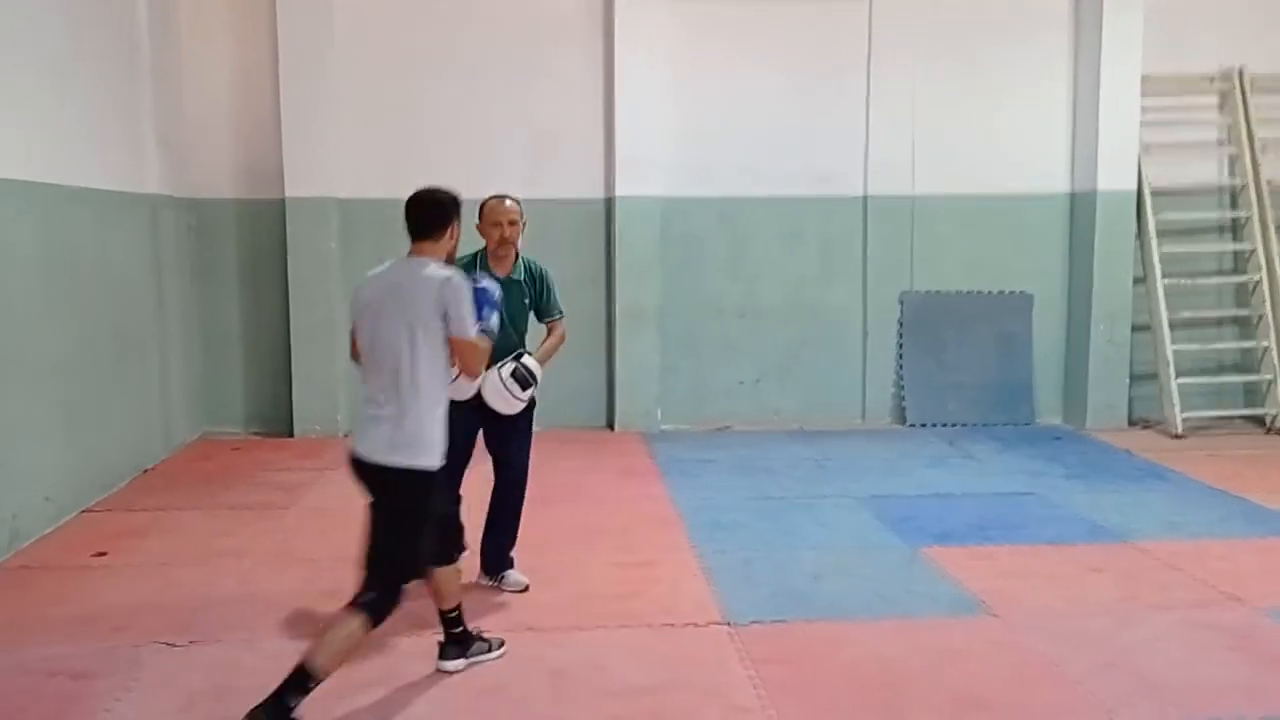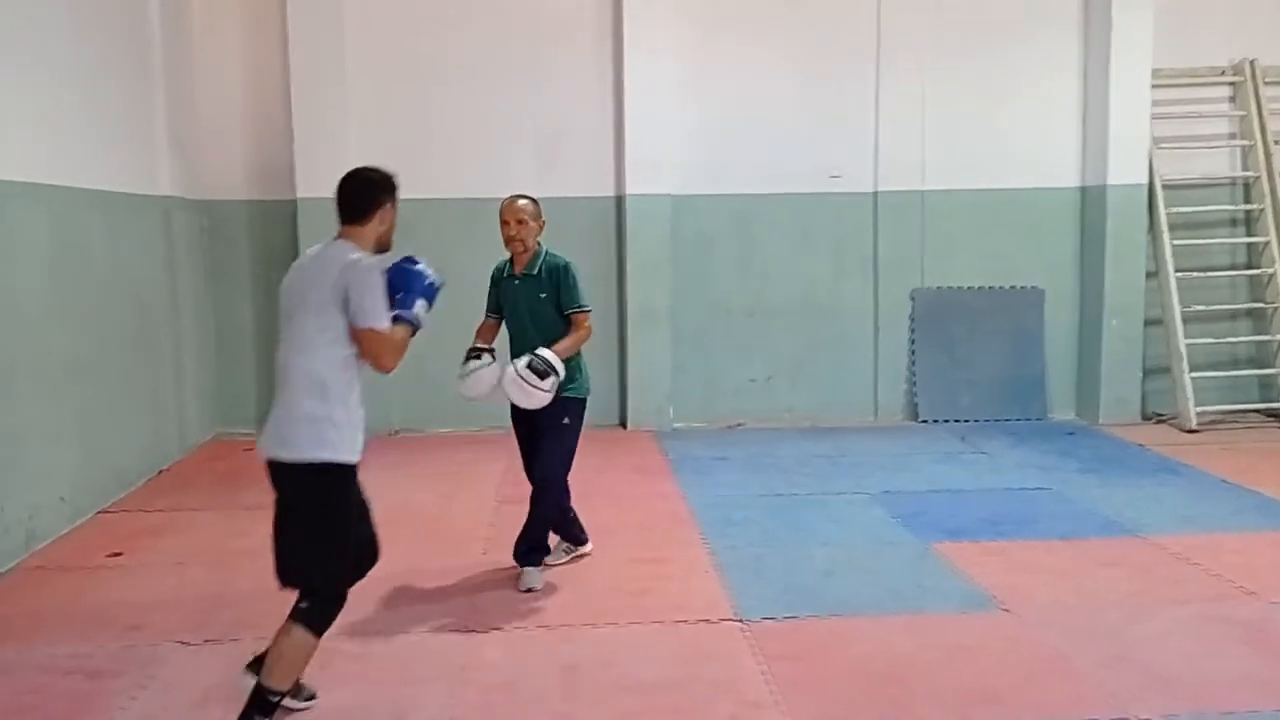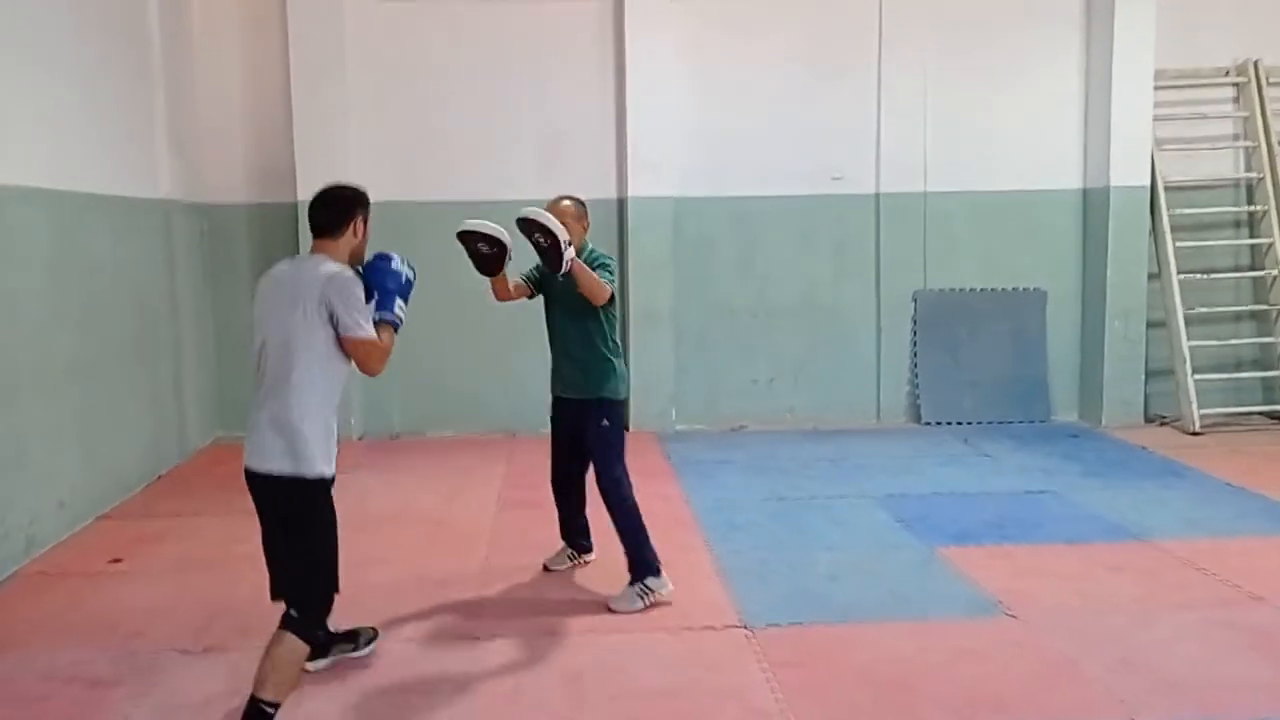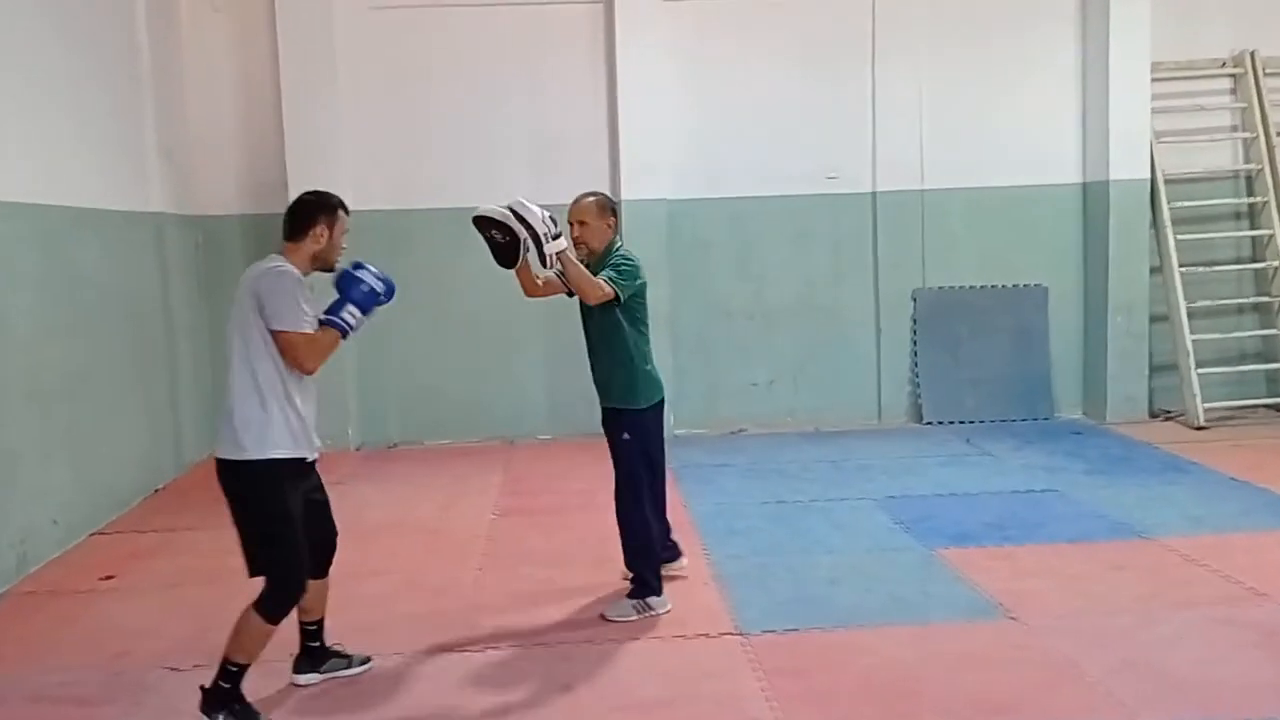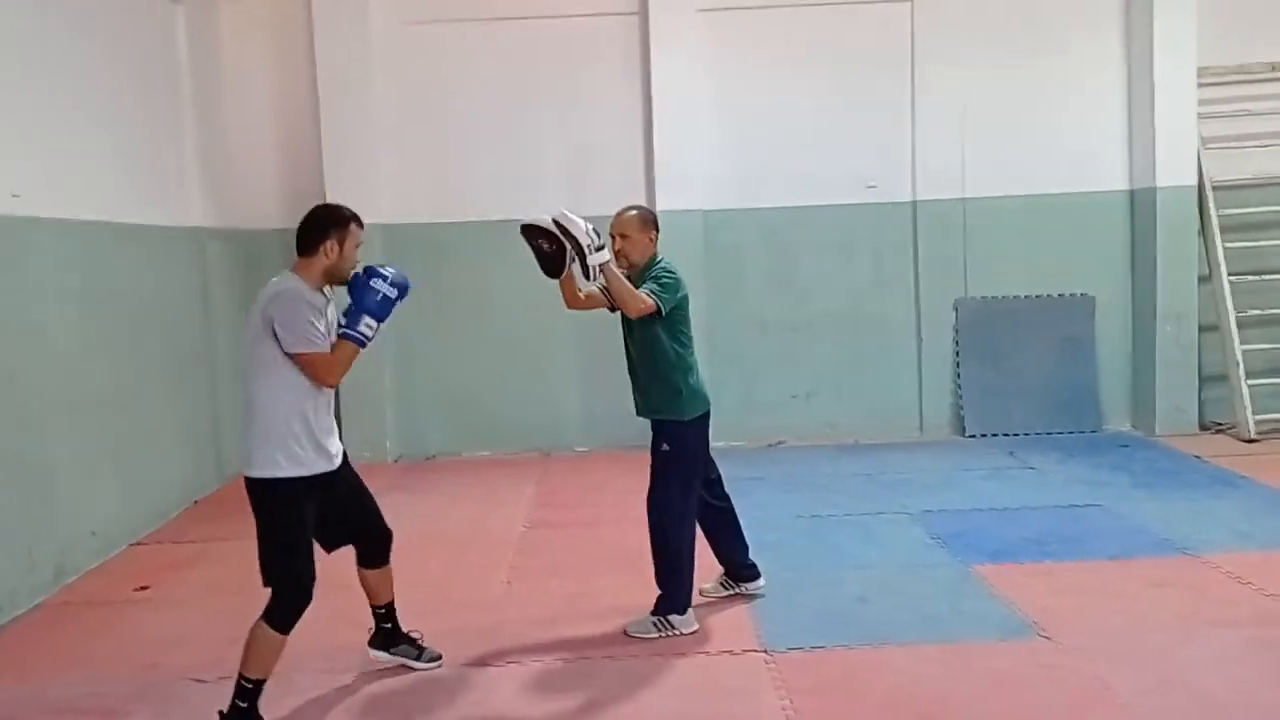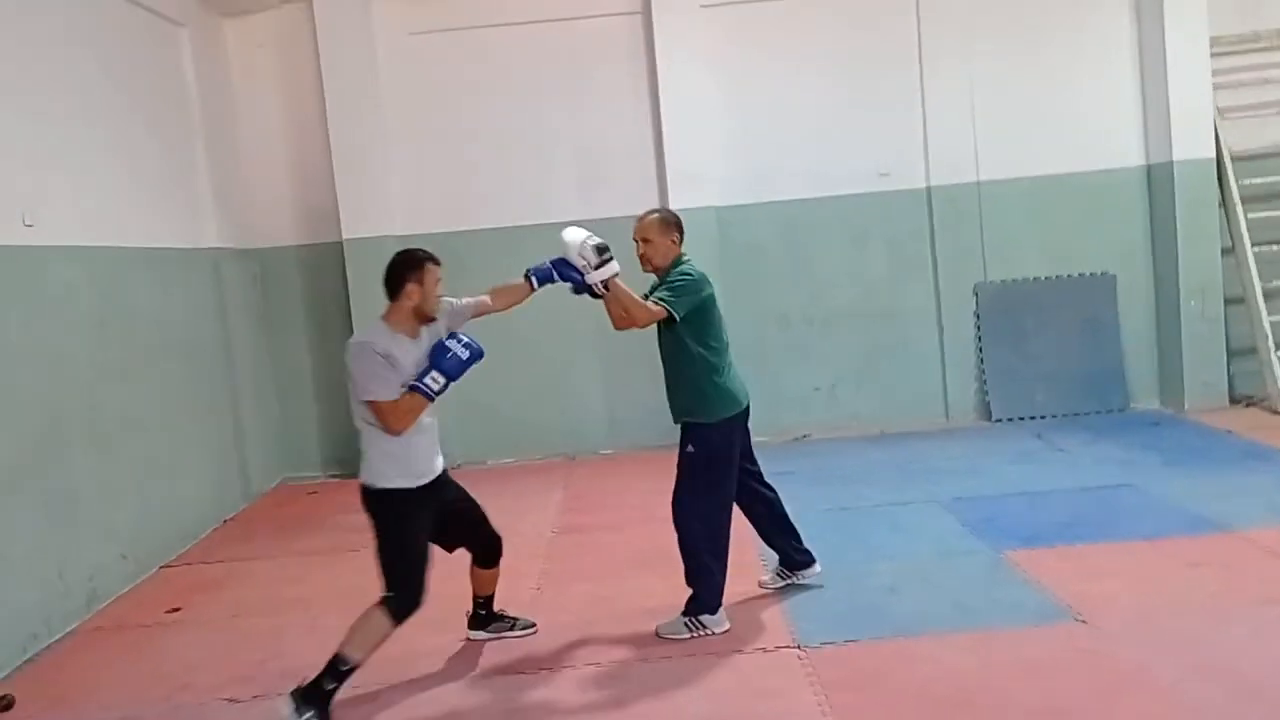
dt=0.4s
person 1, frame 1
left shoulder: (373, 283)
right shoulder: (449, 285)
right elbow: (473, 363)
right wrist: (487, 319)
left hip: (372, 449)
right hip: (410, 458)
left knee: (442, 536)
right knee: (381, 594)
left ankle: (457, 640)
person 1, frame 2
left shoulder: (308, 263)
right shoulder: (359, 270)
right elbow: (382, 357)
right wrist: (413, 305)
left hip: (295, 445)
right hip: (320, 451)
left knee: (358, 556)
right knee: (324, 593)
left ankle: (273, 668)
person 1, frame 3
left shoulder: (278, 276)
right shoulder: (337, 280)
right elbow: (372, 360)
right wrist: (392, 297)
left hip: (267, 456)
right hip: (298, 464)
left knee: (315, 563)
right knee: (306, 600)
left ankle: (322, 641)
person 1, frame 4
left shoulder: (284, 279)
right shoulder: (277, 277)
left elbow: (305, 347)
right elbow: (306, 358)
left wrist: (348, 305)
right wrist: (351, 307)
left hip: (290, 452)
right hip: (257, 459)
left knee: (320, 550)
right knee: (286, 583)
left ankle: (313, 653)
person 1, frame 5
left shoulder: (314, 295)
right shoulder: (287, 299)
left elbow: (333, 349)
right elbow: (327, 374)
left wrist: (361, 310)
right wrist: (370, 314)
left hip: (326, 460)
right hip: (282, 474)
left knee: (376, 542)
right knee: (293, 597)
left ankle: (389, 636)
person 1, frame 6
left shoulder: (434, 319)
right shoulder: (368, 348)
left elbow: (492, 301)
right elbow: (395, 421)
left wrist: (544, 274)
right wrist: (436, 373)
left hip: (428, 477)
right hip: (393, 491)
left knee: (487, 545)
right knee: (403, 600)
left ankle: (485, 616)
person 2, frame 1
left shoulder: (535, 275)
right shoulder: (459, 271)
left elbow: (557, 330)
left wrist: (533, 365)
left knee: (511, 476)
right knee: (444, 471)
left ankle: (496, 563)
person 2, frame 2
left shoulder: (560, 268)
right shoulder: (500, 274)
left elbow: (583, 326)
right elbow: (491, 323)
left wrist: (551, 357)
right wrist: (479, 349)
left hip: (564, 389)
left knee: (550, 473)
right knee: (539, 474)
left ankle: (529, 556)
right ankle: (574, 538)
person 2, frame 3
left shoulder: (599, 262)
right shoulder: (547, 270)
left elbow: (600, 295)
right elbow: (507, 293)
left wrist: (566, 253)
right wrist: (495, 265)
left hip: (603, 391)
right hip: (566, 391)
left knee: (611, 481)
right knee: (565, 475)
left ankle: (649, 577)
right ankle: (577, 545)
person 2, frame 4
left shoulder: (625, 265)
right shoulder: (582, 265)
left elbow: (594, 295)
right elbow: (535, 288)
left wrist: (562, 249)
right wrist: (519, 254)
left hip: (636, 398)
right hip: (619, 396)
left knee: (633, 491)
right knee: (641, 481)
left ankle: (649, 593)
right ankle: (663, 552)
person 2, frame 5
left shoulder: (666, 277)
right shoulder: (627, 280)
left elbow: (635, 307)
right elbow: (577, 301)
left wrist: (602, 262)
left hip: (681, 410)
right hip: (675, 409)
left knee: (668, 507)
right knee: (706, 492)
left ankle: (675, 611)
right ankle: (742, 573)
person 2, frame 6
left shoulder: (689, 279)
right shoulder: (664, 283)
left elbow: (642, 316)
right elbow: (621, 321)
left wrist: (608, 277)
right wrist: (601, 285)
left hip: (713, 412)
right hip: (721, 407)
left knee: (693, 507)
right knee: (749, 485)
left ankle: (706, 612)
right ankle: (798, 560)
